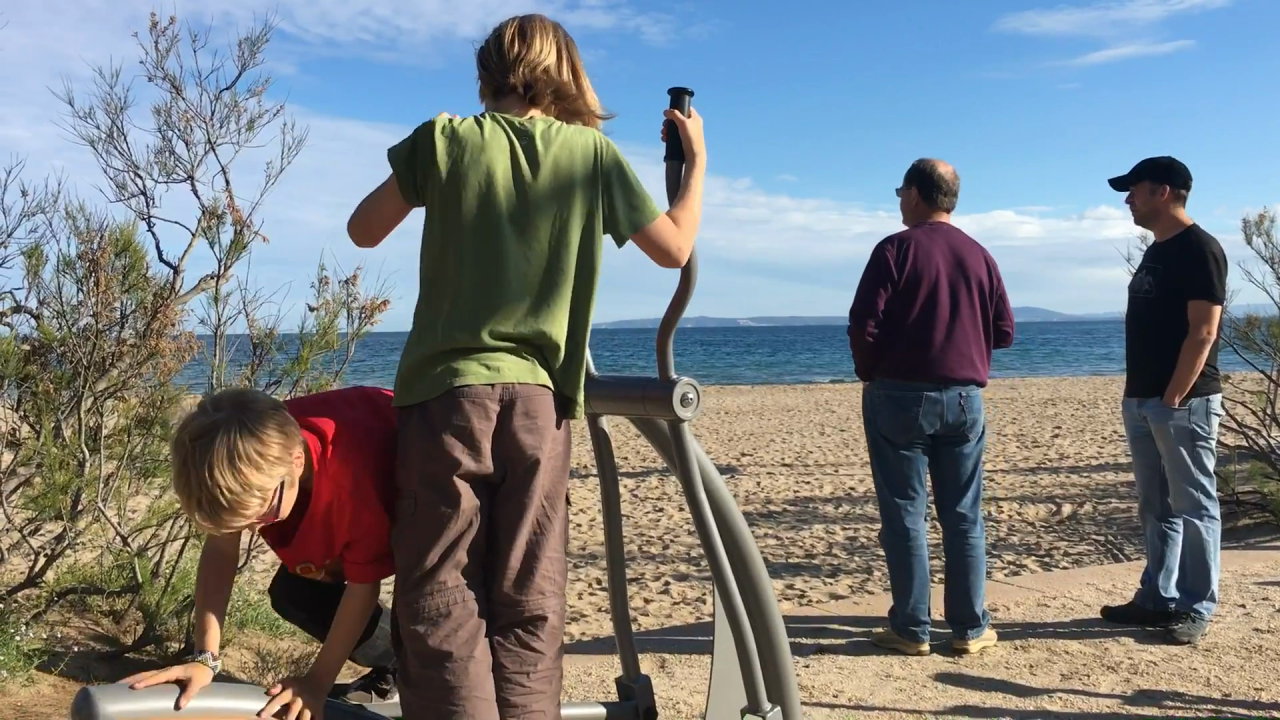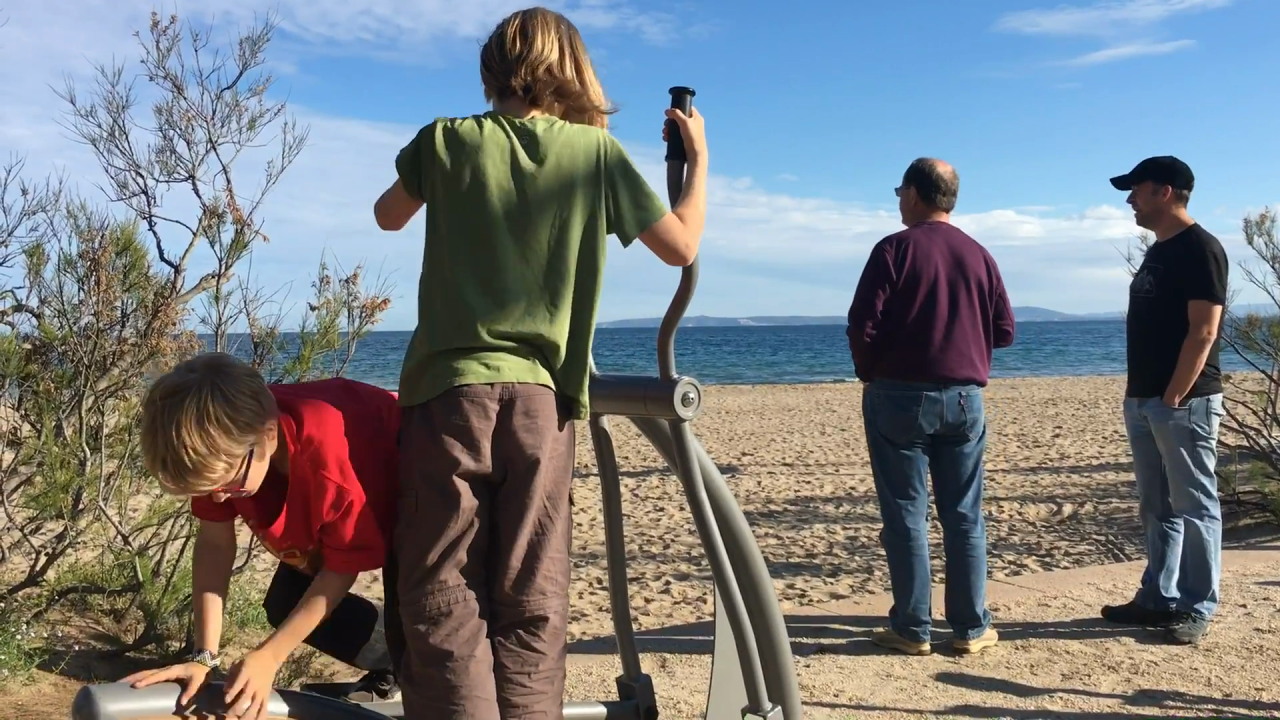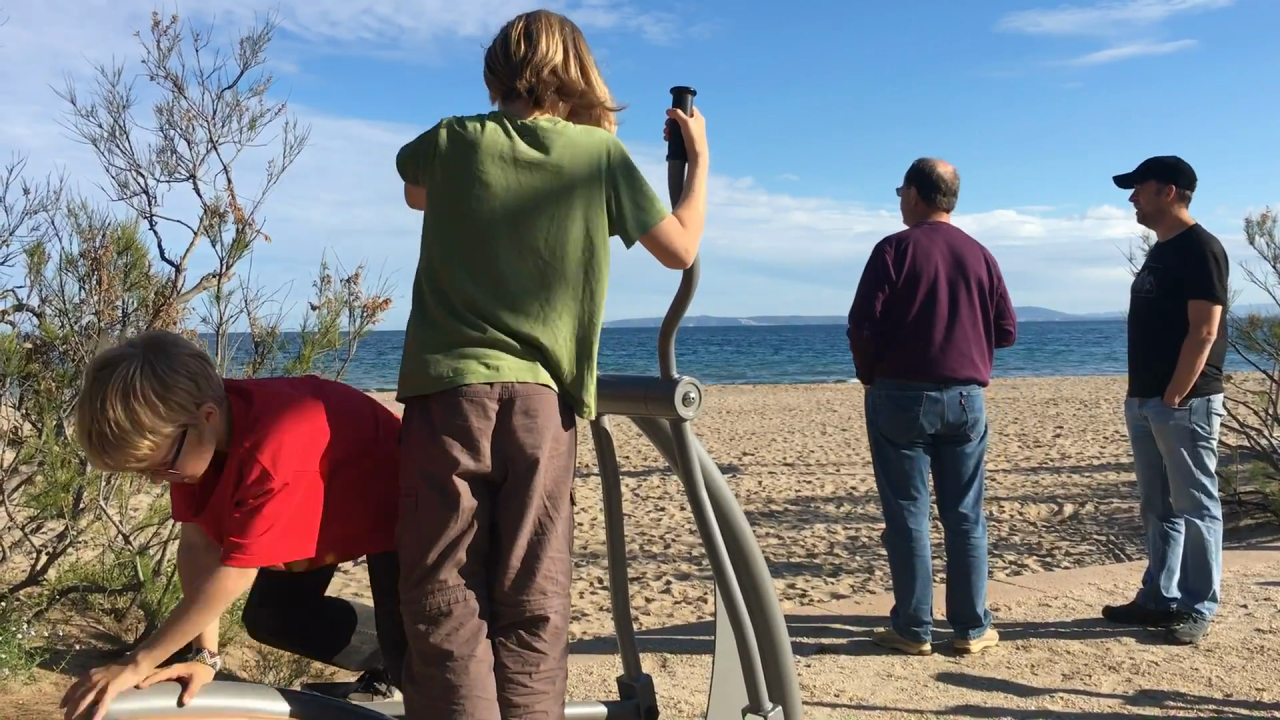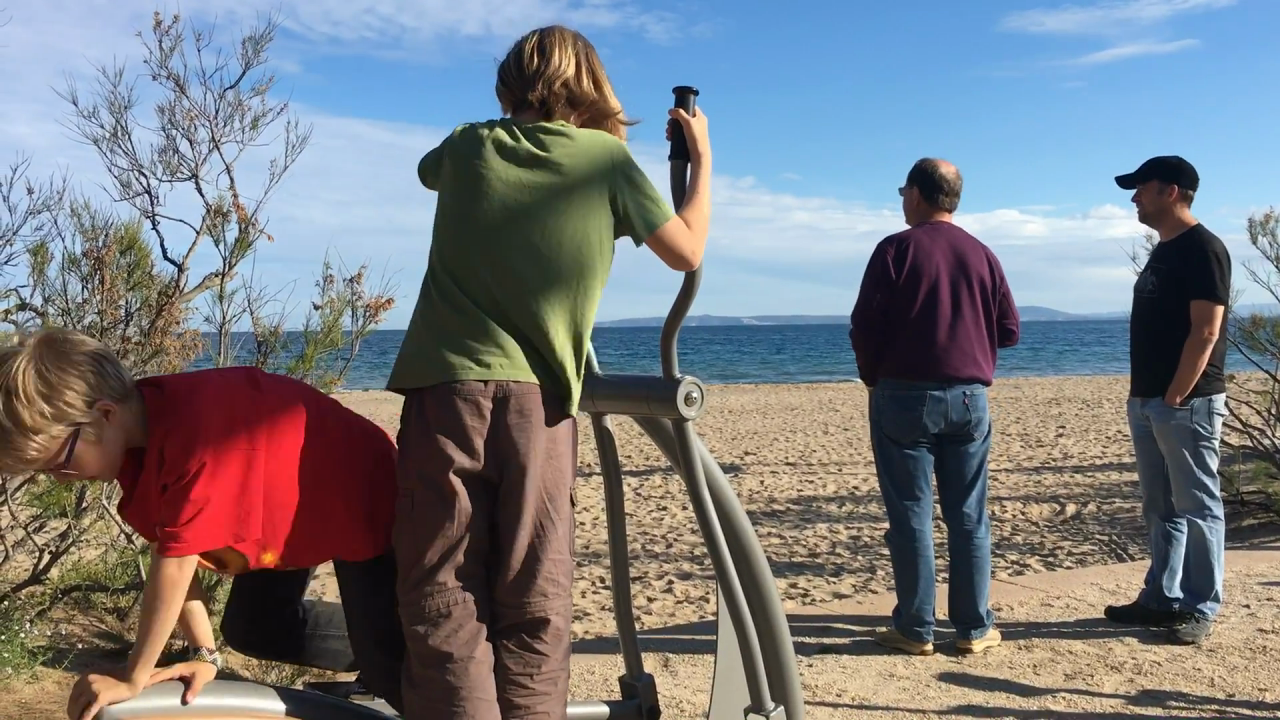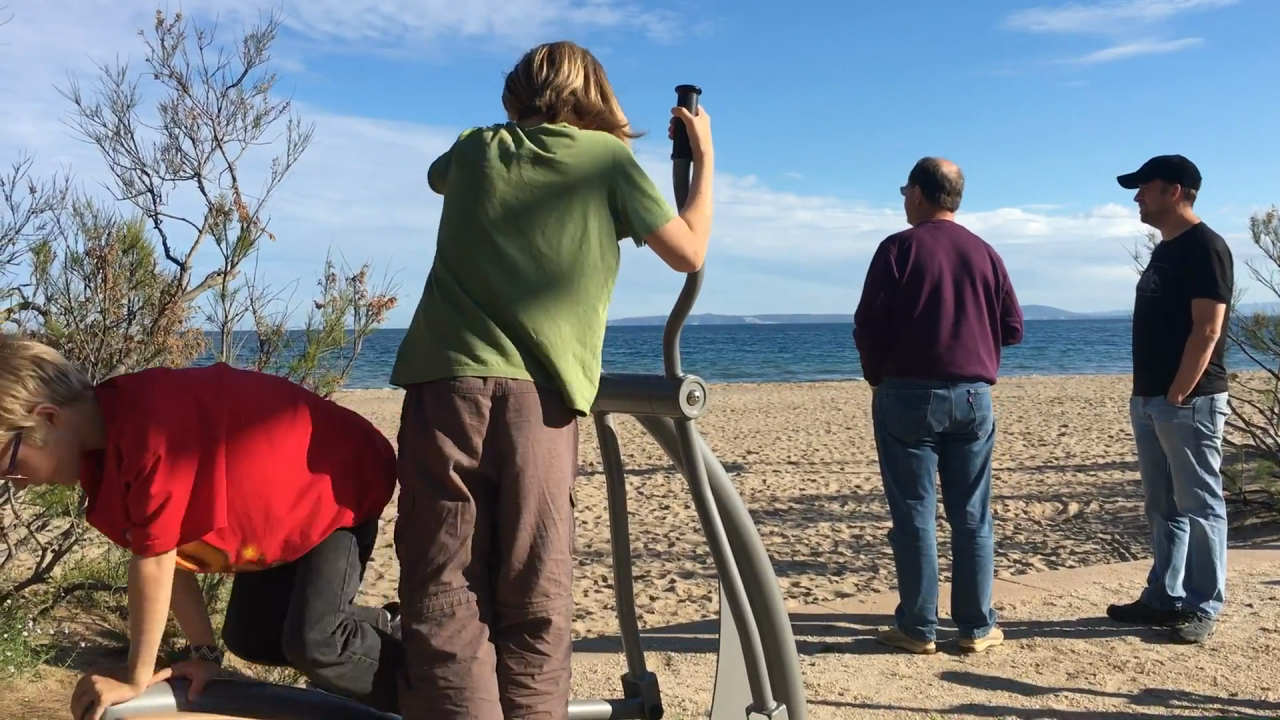
dt=0.2s
person 1, frame 1
left shoulder: (444, 139)
right shoulder: (591, 153)
left elbow: (363, 231)
right elbow: (674, 249)
right wrist: (696, 158)
left hip: (447, 392)
right hip: (538, 398)
left knee: (441, 598)
right knee: (528, 603)
person 1, frame 2
left shoulder: (446, 141)
right shoulder: (596, 152)
left elbow: (388, 216)
right elbow: (681, 246)
right wrist: (699, 157)
left hip: (449, 392)
right hip: (542, 398)
left knee: (444, 598)
right knee: (531, 602)
person 1, frame 3
left shoulder: (451, 141)
right shoulder: (599, 153)
left elbow: (414, 196)
right elbow: (680, 250)
right wrist: (698, 156)
left hip: (452, 391)
right hip: (544, 398)
left knee: (446, 597)
right knee: (532, 603)
person 1, frame 4
left shoulder: (466, 147)
right shoulder: (604, 156)
right elbow: (687, 251)
right wrist: (701, 157)
left hip: (448, 389)
right hip: (538, 399)
left knee: (445, 599)
right knee: (533, 604)
person 1, frame 5
left shoulder: (473, 150)
right shoulder: (604, 157)
right elbow: (689, 253)
right wrist: (703, 157)
left hip: (447, 387)
right hip: (539, 400)
left knee: (446, 601)
right knee: (534, 604)
person 2, frame 1
left shoulder: (896, 249)
right shoulder: (979, 256)
left elbow: (865, 326)
right elbow: (1004, 331)
left wrist: (868, 373)
left hip: (900, 396)
right hip: (965, 398)
left knee: (905, 514)
right knee: (964, 516)
left ankle: (911, 629)
right ankle: (970, 627)
person 2, frame 2
left shoulder: (894, 249)
right shoulder: (979, 255)
left elbow: (864, 327)
right elbow: (1004, 330)
left wrist: (868, 373)
left hip: (899, 396)
right hip: (965, 398)
left knee: (905, 514)
right knee: (965, 516)
left ankle: (912, 628)
right ankle: (971, 627)
person 2, frame 3
left shoulder: (895, 249)
right shoulder: (980, 254)
left elbow: (864, 328)
right elbow: (1006, 330)
left wrist: (870, 375)
left hip: (901, 396)
right hip: (966, 398)
left knee: (907, 514)
right knee: (966, 516)
left ankle: (913, 628)
right ankle: (972, 627)
person 2, frame 4
left shoulder: (896, 249)
right shoulder: (982, 254)
left elbow: (865, 327)
right elbow: (1009, 330)
left wrist: (872, 377)
left hip: (905, 396)
right hip: (970, 398)
left knee: (911, 515)
right knee: (969, 516)
left ankle: (915, 628)
right ankle: (974, 627)
person 2, frame 5
left shoulder: (899, 248)
right shoulder: (985, 253)
left elbow: (869, 325)
right elbow: (1013, 327)
left wrist: (876, 376)
left hip: (909, 395)
right hip: (974, 396)
left knee: (914, 513)
right knee: (973, 515)
left ankle: (917, 627)
right ankle: (977, 626)
person 3, frame 1
left shoulder: (1200, 249)
right shoulder: (1155, 250)
left elbow: (1203, 333)
left wrist: (1174, 397)
right wrist: (1135, 393)
left hip: (1183, 402)
right hip: (1142, 401)
left knee: (1193, 507)
right knee: (1156, 507)
left ankle: (1196, 608)
right ankle: (1158, 597)
person 3, frame 2
left shoulder: (1200, 249)
right shoulder: (1157, 250)
left elbow: (1204, 332)
left wrist: (1174, 397)
left hip: (1184, 402)
right hip: (1143, 400)
left knee: (1193, 507)
right knee: (1157, 507)
left ankle: (1197, 608)
right ankle: (1159, 597)
person 3, frame 3
left shoulder: (1201, 249)
right shoulder: (1159, 250)
left elbow: (1204, 333)
left wrist: (1174, 396)
left hip: (1184, 402)
right hip: (1144, 400)
left knee: (1195, 507)
right knee: (1158, 508)
left ankle: (1197, 608)
right ankle: (1160, 598)
person 3, frame 4
left shoulder: (1203, 249)
right shoulder: (1162, 250)
left elbow: (1206, 333)
left wrist: (1176, 396)
left hip: (1186, 402)
right hip: (1147, 400)
left knee: (1196, 507)
right knee: (1161, 508)
left ankle: (1199, 608)
right ankle: (1162, 597)
person 3, frame 5
left shoulder: (1205, 248)
right shoulder: (1164, 250)
left elbow: (1208, 331)
left wrist: (1178, 395)
right wrist: (1145, 392)
left hip: (1189, 401)
right hip: (1148, 399)
left knee: (1199, 506)
right knee: (1163, 507)
left ankle: (1202, 607)
right ankle: (1164, 597)
person 4, frame 1
left shoulder: (346, 474)
left elbow: (363, 585)
right elbow: (221, 549)
left wrist: (318, 681)
right wrist: (205, 658)
right knee: (292, 594)
right ankle: (395, 666)
person 4, frame 2
left shoulder: (328, 457)
right shoulder: (225, 445)
left elbow: (343, 568)
right elbow: (214, 543)
left wrist: (269, 656)
right wrist: (204, 656)
left knee: (409, 642)
right knee: (285, 605)
right ankle: (391, 669)
person 4, frame 3
left shoulder: (273, 448)
right shoulder: (181, 435)
left elbow: (235, 572)
right elbow: (198, 545)
left wrist: (140, 663)
right wrist: (206, 655)
left hip: (388, 506)
left knee: (406, 653)
right knee: (269, 616)
right ankle: (383, 665)
person 4, frame 4
left shoulder: (195, 435)
right shoulder: (140, 430)
left elbow: (175, 562)
right elbow: (167, 547)
left wrist: (133, 678)
right wrist: (205, 654)
left hip: (360, 499)
left knee: (386, 667)
right knee: (247, 629)
right ankle: (369, 660)
person 4, frame 5
left shoulder: (148, 424)
right shoulder: (100, 452)
left elbow: (155, 561)
right elbow: (167, 555)
left wrist: (136, 679)
right wrist: (203, 654)
left hip: (341, 478)
left knee: (313, 641)
right knee: (251, 635)
right ankle: (378, 631)
